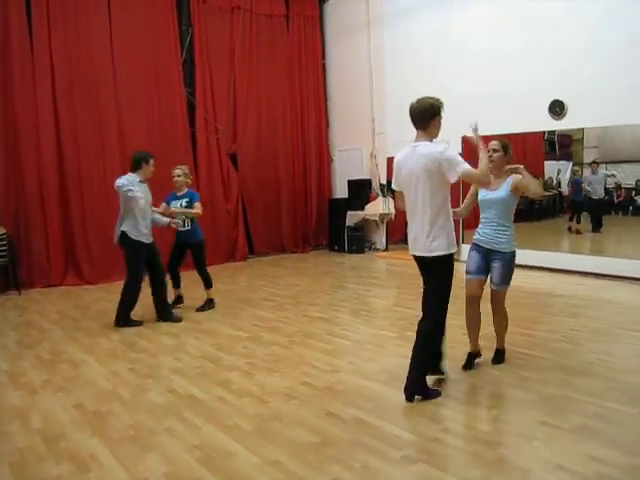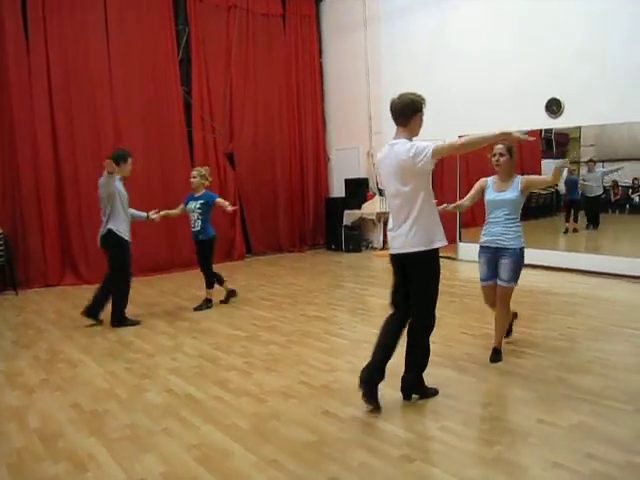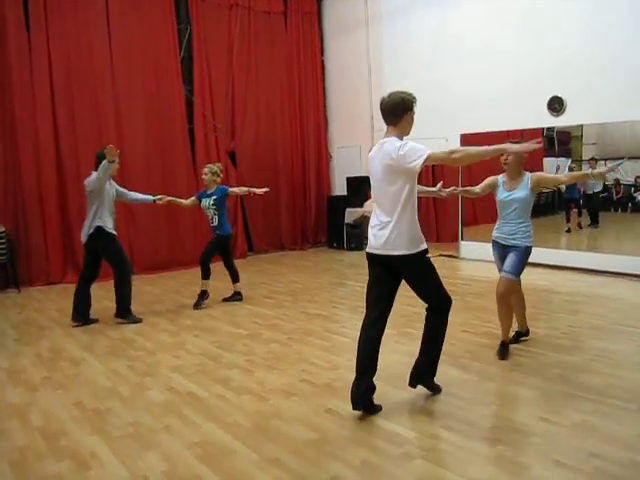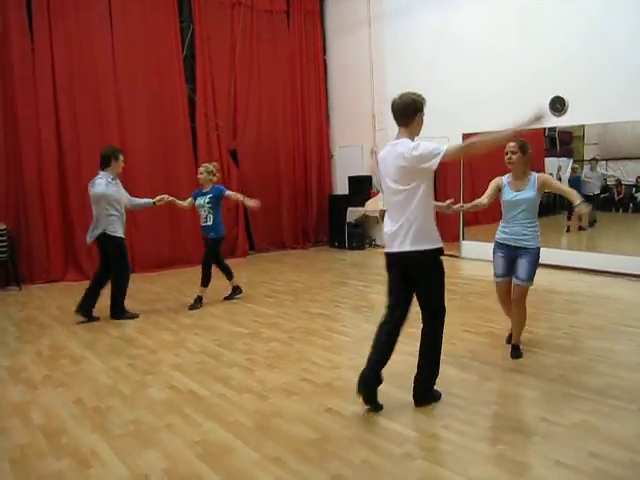
dt=0.3s
person 1, frame 1
left shoulder: (400, 158)
right shoulder: (441, 154)
right elbow: (483, 179)
left hip: (417, 245)
right hip: (439, 246)
left knee: (434, 307)
right knee: (432, 313)
left ankle: (433, 361)
right ankle: (416, 382)
person 1, frame 2
left shoulder: (383, 155)
right shoulder: (413, 151)
right elbow: (460, 145)
left wrist: (430, 207)
right wrist: (503, 134)
left hip: (397, 247)
right hip: (421, 246)
left knee: (400, 311)
right knee: (422, 316)
left ankle: (372, 376)
right ankle: (412, 383)
person 1, frame 3
left shoulder: (375, 153)
right shoulder: (402, 150)
right elbow: (452, 157)
left wrist: (432, 193)
right wrist: (504, 148)
left hip: (377, 248)
right hip: (406, 248)
left knee: (375, 317)
right knee: (440, 304)
left ankle: (362, 392)
right ankle: (423, 372)
person 1, frame 4
left shoulder: (384, 155)
right shoulder: (419, 152)
right elbow: (467, 147)
left wrist: (434, 206)
right wrist: (516, 130)
left hip: (393, 247)
right hip: (422, 246)
left knee: (394, 316)
right knee: (433, 316)
left ankle: (370, 380)
right ankle: (423, 389)
person 2, frame 1
left shoulder: (516, 181)
left elbow: (538, 193)
right elbow: (463, 211)
left wrist: (521, 171)
left hip: (503, 249)
right hip: (479, 245)
left knee: (497, 302)
right knee: (471, 297)
left ankle: (500, 347)
right ankle: (474, 349)
person 2, frame 2
left shoulder: (522, 182)
right shoulder: (484, 183)
left elbow: (552, 180)
right elbow: (465, 202)
left wrist: (560, 168)
right wrist: (447, 207)
left hip: (512, 247)
right hip: (488, 245)
left knee: (501, 299)
right knee: (491, 299)
left ankle: (497, 347)
right ankle: (509, 317)
person 2, frame 3
left shoulder: (533, 179)
right shoulder: (495, 181)
left elbow: (564, 179)
right elbow: (477, 190)
left wrist: (591, 173)
right wrist: (460, 190)
left hip: (520, 244)
right hip: (499, 241)
left knee: (502, 292)
right knee: (513, 289)
left ankle: (504, 340)
right ankle: (523, 329)
person 2, frame 4
left shoulder: (540, 180)
right shoulder: (500, 182)
left elbow: (569, 192)
right elbow: (484, 201)
left wrist: (580, 204)
right wrist: (466, 206)
left hip: (528, 246)
right hip: (503, 243)
left knee: (518, 297)
right knee: (503, 297)
left ankle: (516, 341)
right ankle: (516, 325)
person 3, frame 1
left shoulder: (145, 186)
right shoulder: (127, 181)
right elbow: (119, 185)
left wrist: (168, 222)
right wrist: (137, 198)
left hip: (146, 238)
right hip: (132, 237)
left knee: (158, 273)
right knee: (135, 277)
left ankle: (164, 312)
right ankle: (123, 318)
person 3, frame 2
left shoulder: (117, 183)
right shoulder: (109, 182)
right elbow: (106, 181)
left wrist: (146, 216)
right wrist: (109, 172)
left hip: (114, 235)
right hip: (115, 235)
left knee: (114, 275)
right knee: (122, 276)
left ankle: (93, 310)
right ankle: (118, 318)
person 3, frame 3
left shoulder: (109, 183)
right shoulder: (93, 181)
left elbow: (128, 195)
right elbow: (100, 174)
left wrist: (152, 199)
right wrist: (108, 160)
left hip: (92, 234)
right hip: (101, 232)
left knee: (88, 274)
right knee: (123, 269)
left ankle: (80, 315)
right ankle: (124, 312)
person 3, frame 4
left shoulder: (115, 182)
right shoulder: (100, 181)
left elbow: (130, 202)
right elbow: (96, 193)
left wrist: (153, 202)
right wrist: (119, 198)
left hip: (113, 233)
right hip: (109, 234)
left knee: (105, 272)
right knee: (122, 270)
left ankle: (85, 309)
right ankle: (117, 310)
person 4, frame 1
left shoulder: (192, 194)
right shoulder: (170, 196)
left elbow: (198, 212)
right elbow: (161, 211)
left wrist: (180, 211)
left hip: (195, 238)
right hip: (180, 238)
left knee: (201, 268)
right knee: (172, 267)
left ankle: (210, 300)
right ankle: (178, 296)
person 4, frame 2
left shoulder: (208, 196)
right shoulder: (190, 197)
left elbow: (222, 202)
right elbow: (178, 211)
left wrist: (228, 207)
right wrist: (165, 212)
left hip: (206, 237)
right hip: (198, 237)
left knee: (206, 268)
right knee: (206, 268)
left ankle: (208, 300)
right ankle: (229, 290)
person 4, frame 3
left shoulder: (221, 190)
right shoulder: (203, 193)
left elbow: (238, 190)
right elbow: (187, 203)
left wrist: (252, 190)
right wrist: (172, 199)
left hip: (223, 232)
right hip: (218, 233)
left knee: (204, 259)
right knee: (228, 262)
left ankle: (203, 293)
right ankle: (237, 293)
person 4, frame 4
left shoulder: (217, 190)
right shoulder: (198, 193)
left elbow: (233, 195)
right elbow: (185, 205)
left wrist: (247, 201)
right wrist: (173, 200)
left hip: (215, 234)
right hip: (206, 234)
left knee: (206, 264)
right knee: (219, 262)
left ankle: (200, 297)
right ankle: (236, 288)
